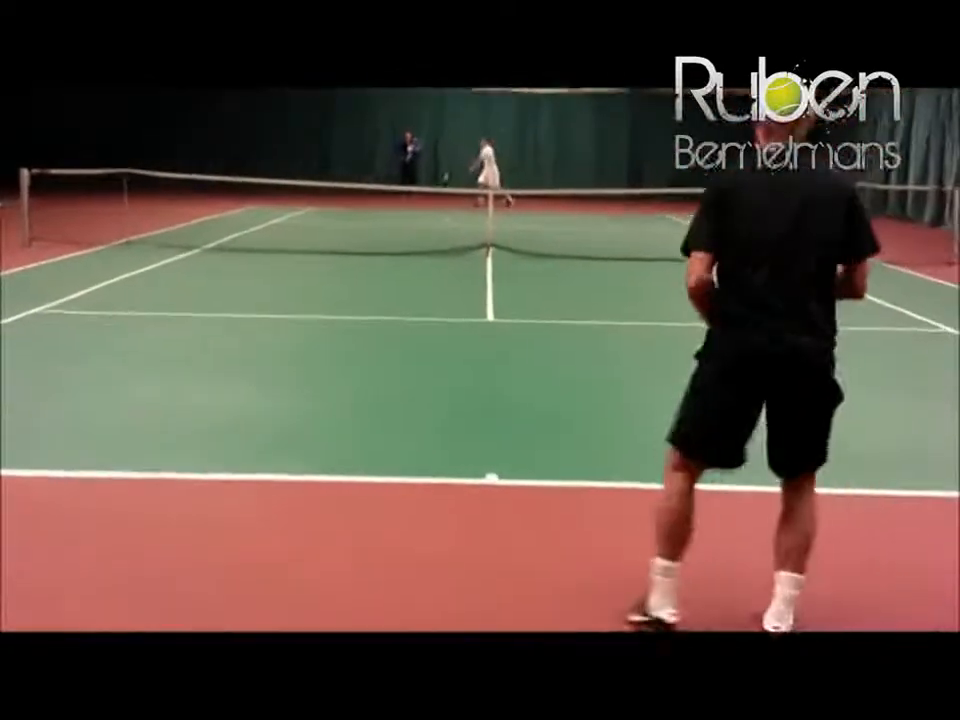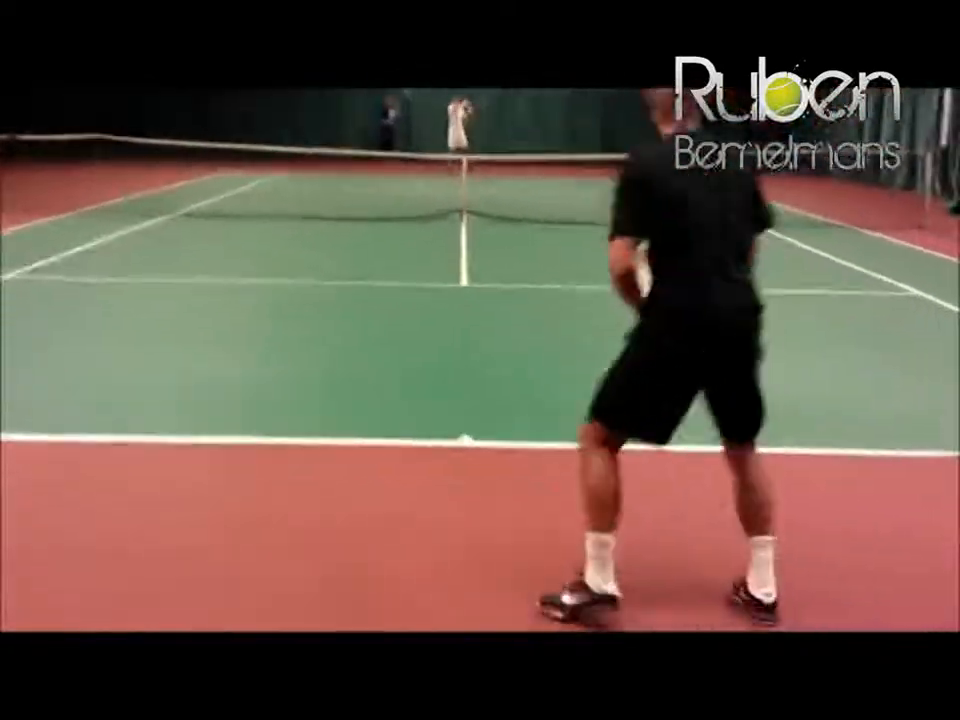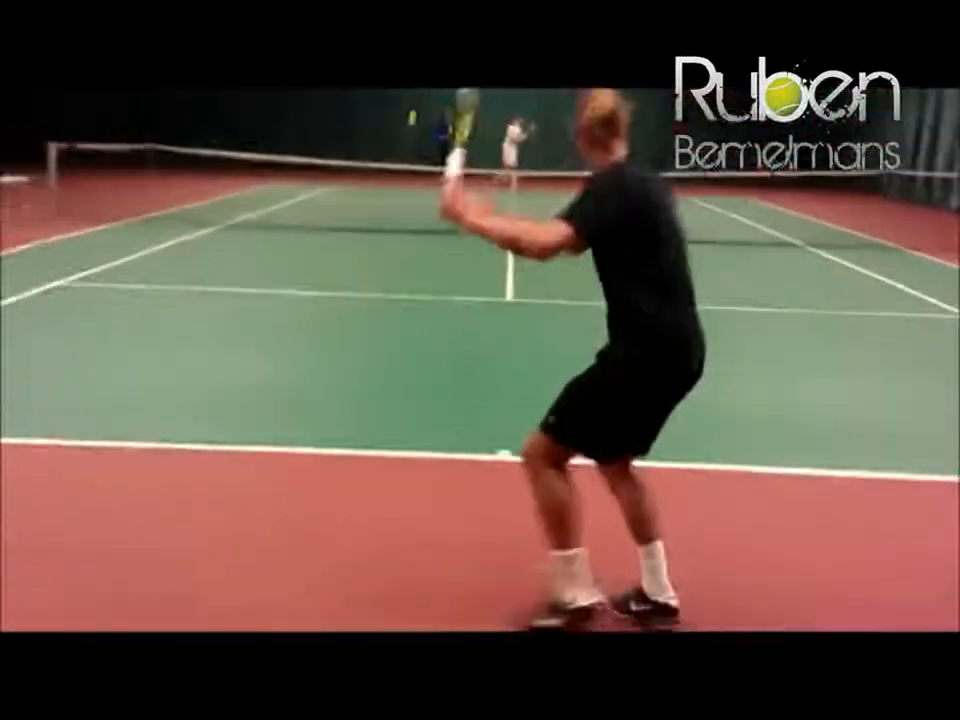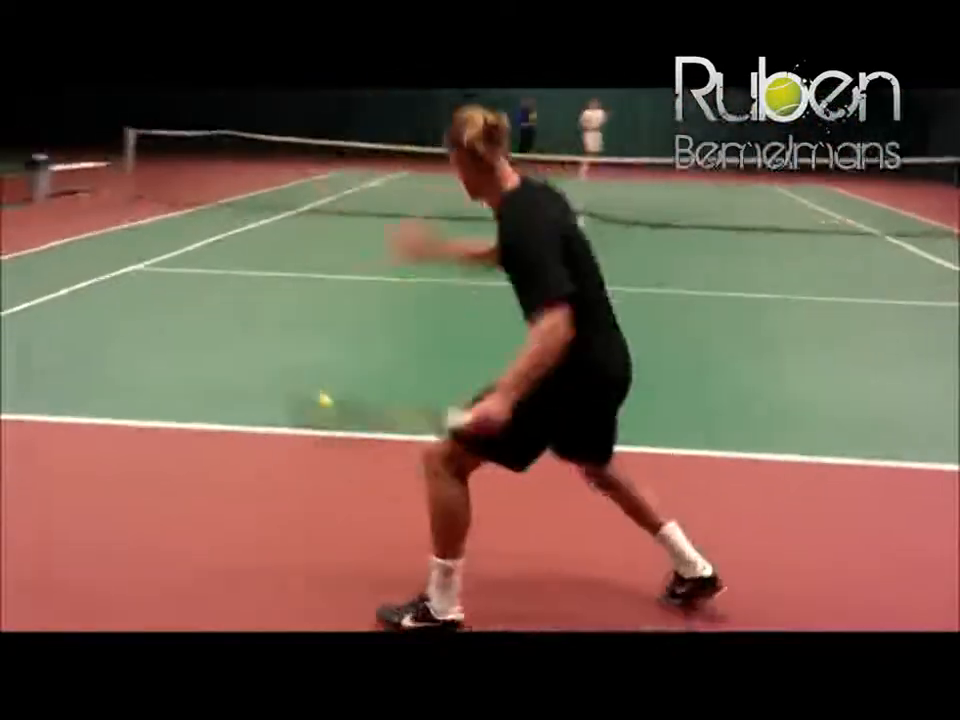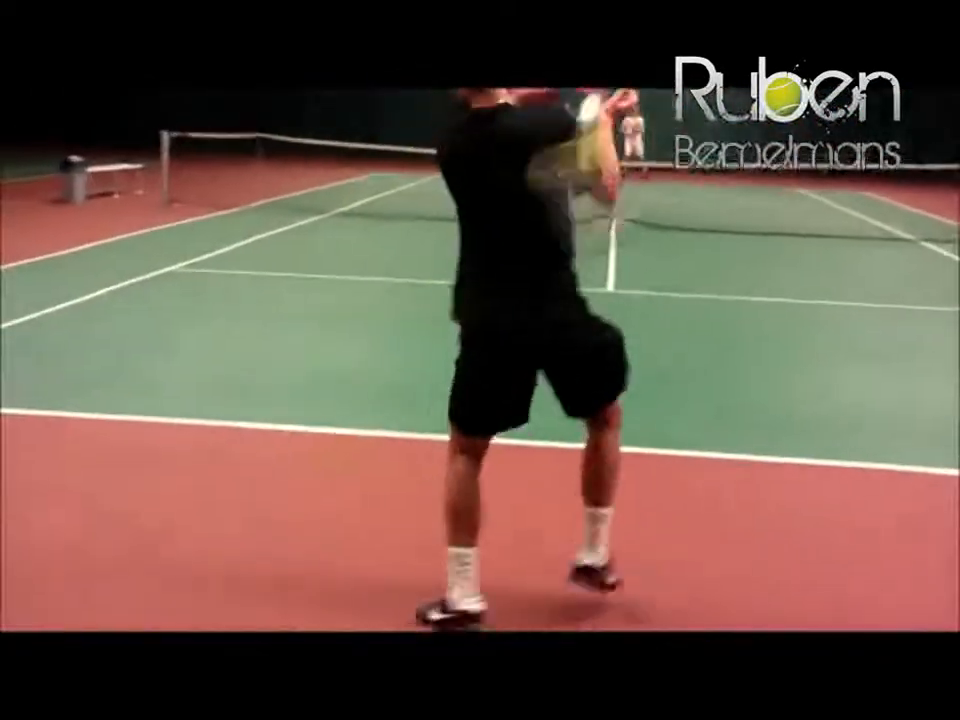
dt=0.4s
person 1, frame 1
left shoulder: (727, 187)
right shoulder: (840, 191)
left elbow: (697, 281)
right elbow: (856, 286)
left hip: (736, 350)
right hip: (807, 358)
left knee: (681, 468)
right knee: (800, 487)
left ankle: (659, 608)
right ankle: (779, 619)
person 1, frame 2
left shoulder: (643, 167)
right shoulder: (738, 165)
left elbow: (622, 267)
left wrist: (642, 302)
left hip: (676, 325)
right hip: (736, 325)
left knee: (597, 441)
right knee: (742, 453)
left ankle: (597, 584)
right ankle: (762, 588)
person 1, frame 3
left shoulder: (614, 185)
right shoulder: (638, 183)
left elbow: (550, 242)
right elbow: (556, 238)
left wrist: (470, 216)
right wrist: (494, 219)
left hip: (648, 352)
right hip: (673, 350)
left knee: (541, 456)
right knee: (612, 460)
left ankle: (575, 598)
right ankle: (657, 594)
person 1, frame 4
left shoulder: (524, 227)
right shoulder: (538, 196)
left elbow: (556, 326)
left wrist: (504, 396)
right wrist: (440, 250)
left hip: (572, 373)
right hip: (605, 364)
left knee: (445, 460)
right knee: (597, 467)
left ankle: (442, 606)
right ankle: (694, 569)
person 1, frame 5
left shoulder: (454, 142)
right shoulder: (549, 124)
right elbow: (605, 190)
right wrist: (604, 123)
left hip: (487, 320)
right hip: (556, 312)
left knee: (464, 451)
right knee: (605, 418)
left ankle: (461, 600)
right ankle: (594, 556)
